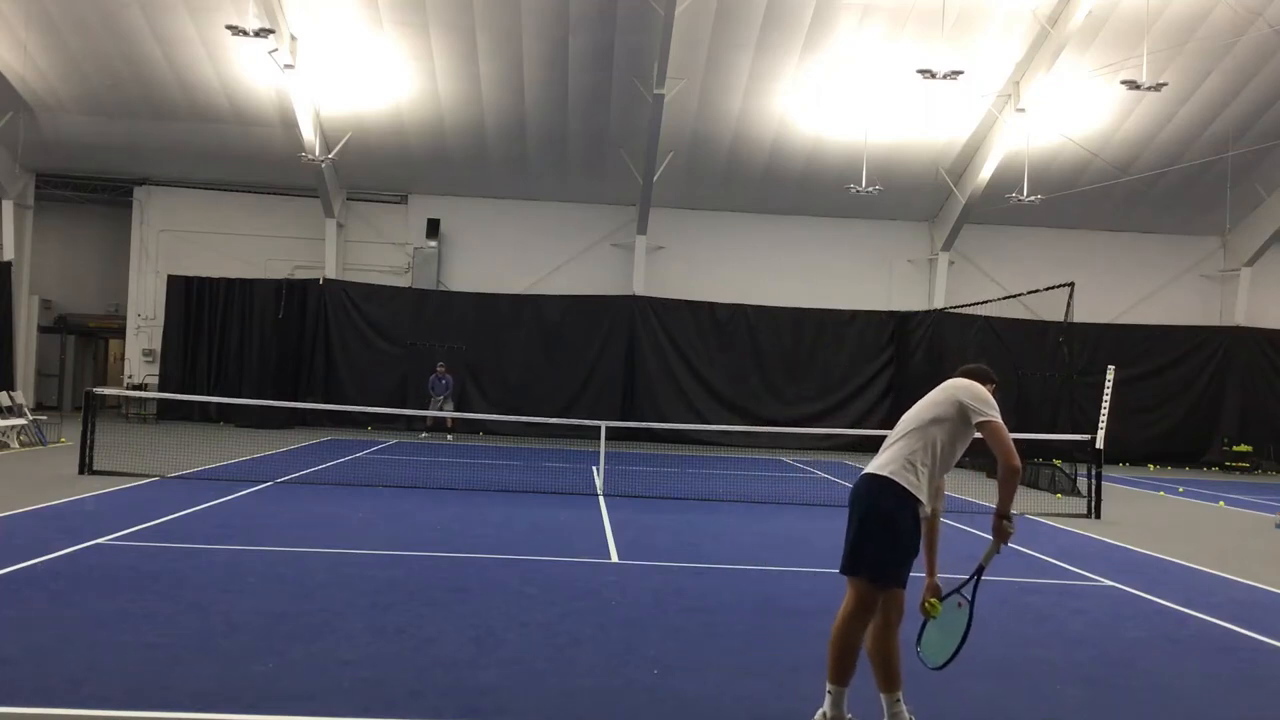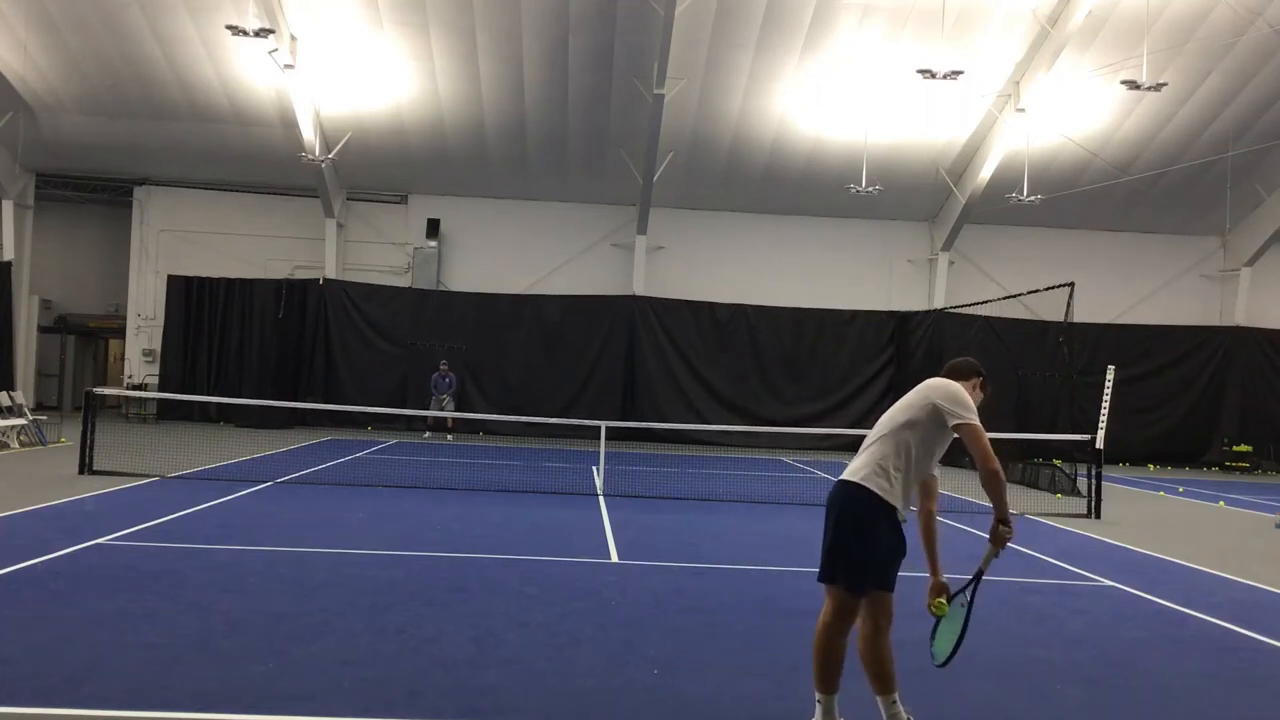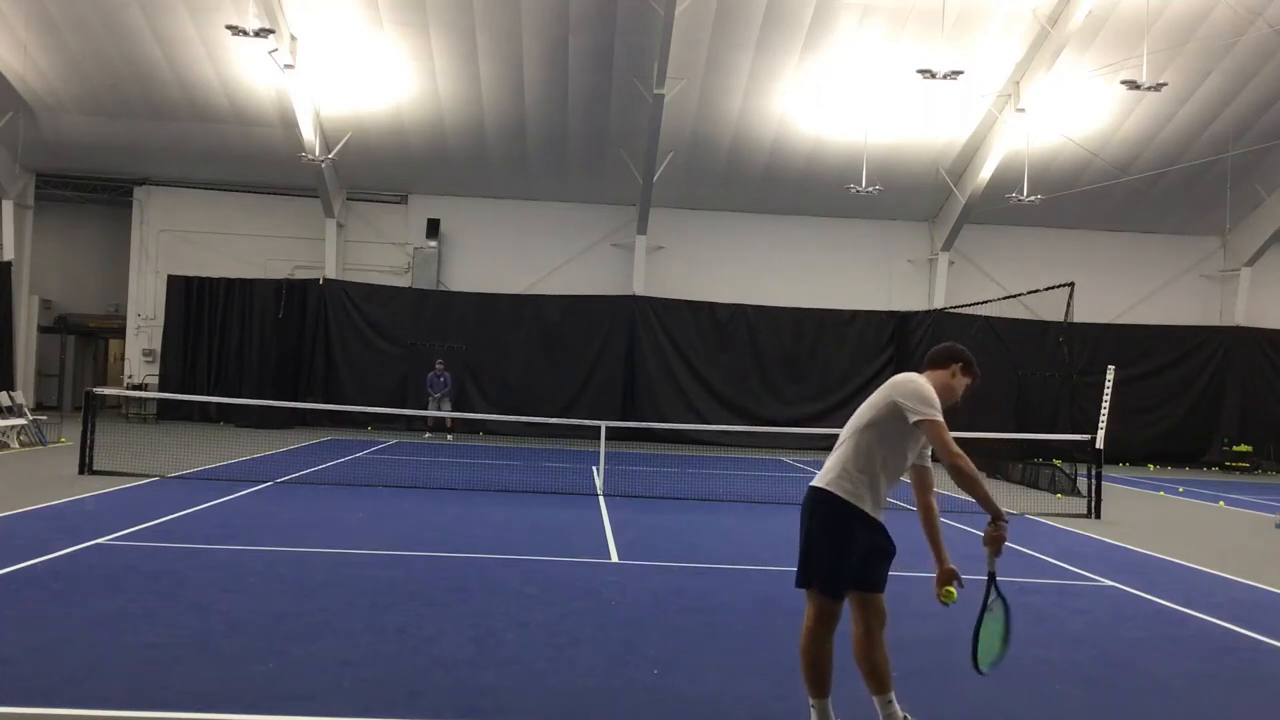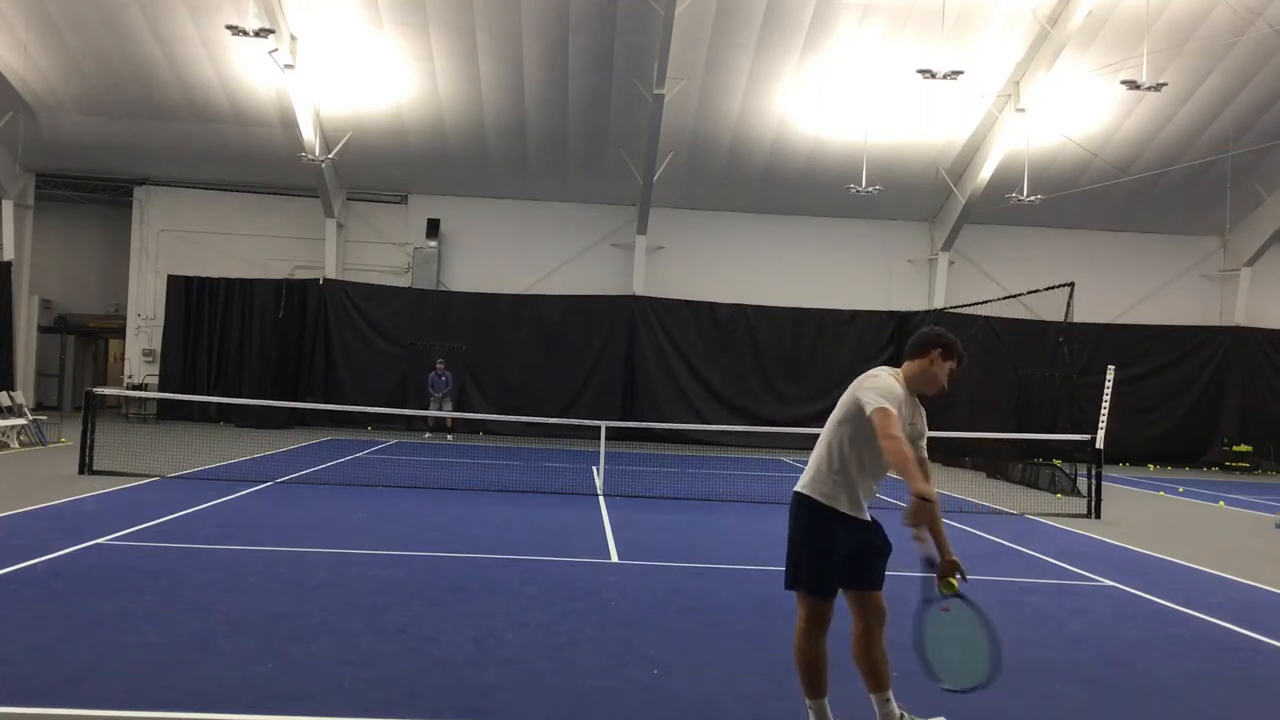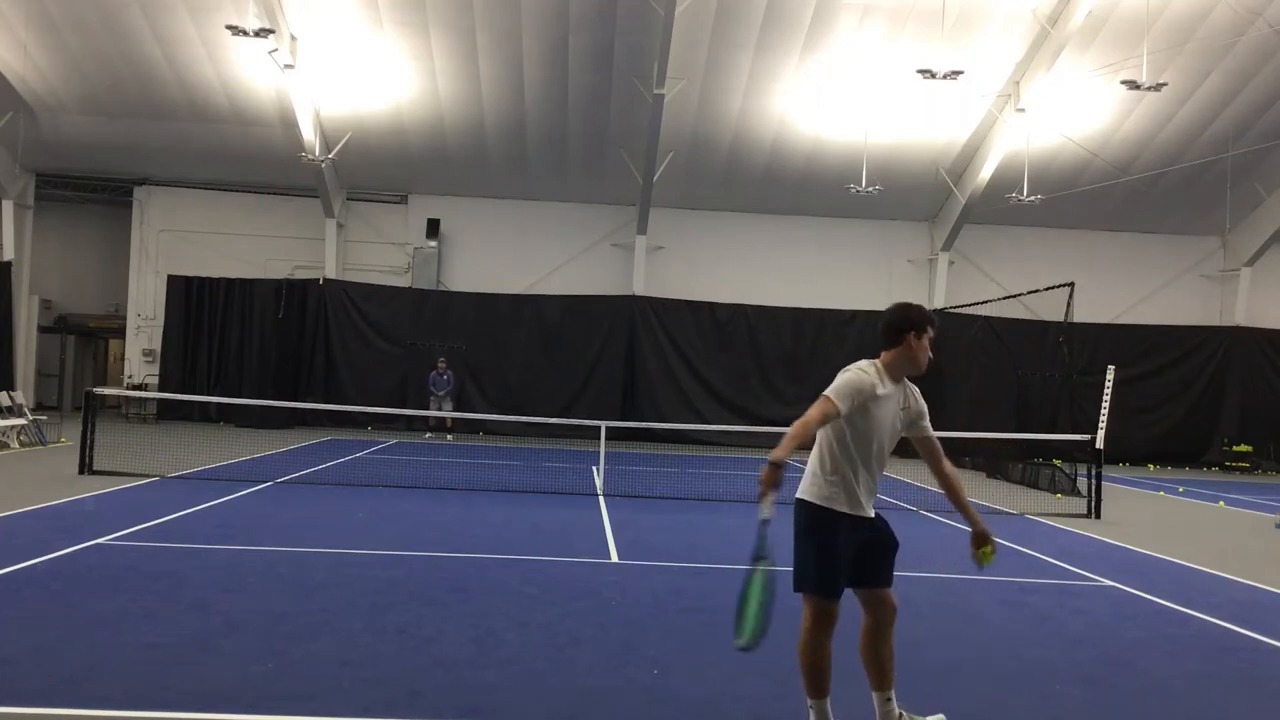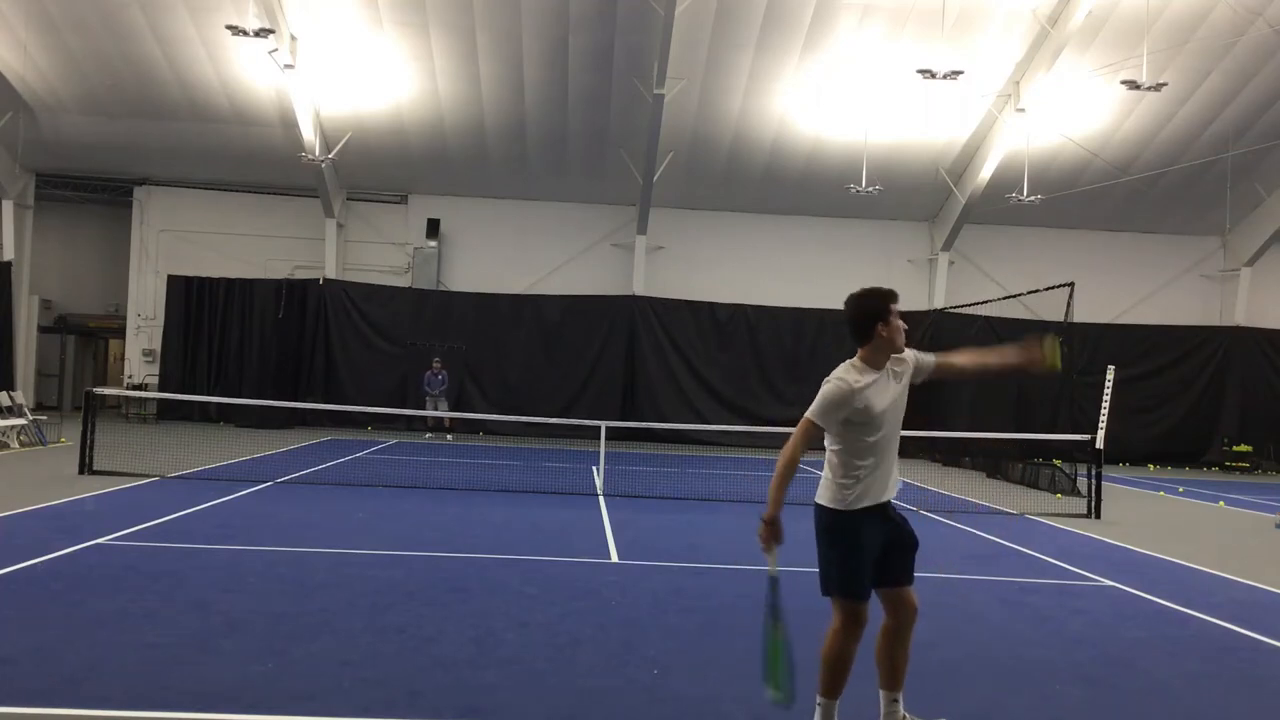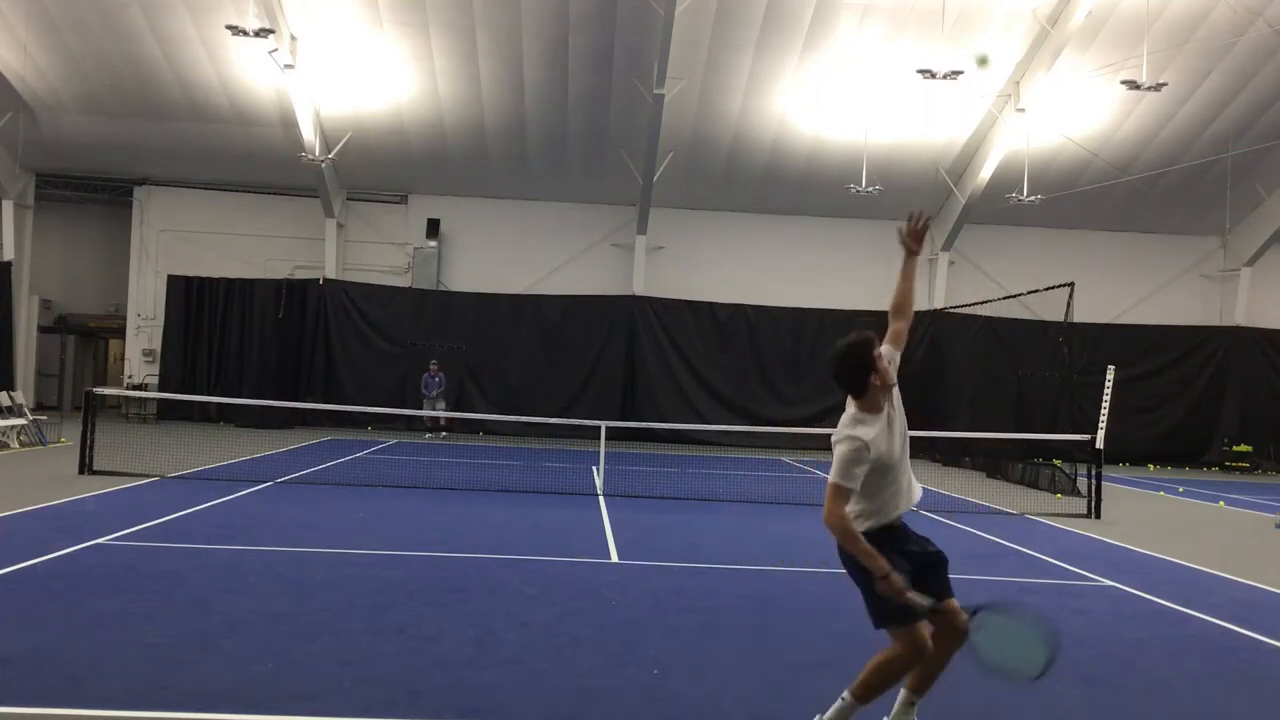
dt=0.3s
person 1, frame 1
left shoulder: (946, 410)
right shoulder: (972, 390)
left elbow: (932, 505)
right elbow: (1010, 463)
left wrist: (931, 576)
right wrist: (1002, 515)
left hip: (897, 501)
right hip: (887, 494)
left knee: (889, 613)
right knee: (862, 603)
person 1, frame 2
left shoulder: (933, 428)
right shoulder: (950, 391)
left elbow: (927, 508)
right elbow: (989, 466)
left wrist: (936, 575)
right wrist: (1002, 519)
left hip: (882, 512)
right hip: (861, 501)
left knee: (878, 616)
right knee: (841, 611)
person 1, frame 3
left shoulder: (919, 423)
right shoulder: (913, 386)
left elbow: (925, 499)
right elbow: (953, 460)
left wrist: (942, 562)
right wrist: (996, 516)
left hip: (863, 515)
right hip: (833, 505)
left knee: (872, 617)
right knee: (822, 616)
person 1, frame 4
left shoulder: (915, 413)
right shoulder: (881, 383)
left elbow: (923, 482)
right elbow: (889, 437)
left wrist: (944, 552)
right wrist: (919, 491)
left hip: (857, 515)
right hip: (819, 507)
left knee: (872, 614)
right knee: (815, 617)
person 1, frame 5
left shoulder: (911, 398)
right shoulder: (859, 379)
left elbow: (939, 463)
right elbow: (813, 417)
left wrist: (973, 521)
right wrist: (779, 457)
left hip: (863, 514)
right hip: (821, 510)
left knee: (883, 610)
right knee: (821, 618)
person 1, frame 6
left shoulder: (901, 363)
right shoulder: (844, 386)
left elbow: (955, 362)
right elbow: (797, 444)
left wrist: (1014, 357)
right wrist: (772, 509)
left hip: (881, 509)
right hip: (844, 515)
left knee: (904, 609)
right knee: (849, 620)
person 1, frame 7
left shoulder: (882, 385)
right shoulder: (855, 439)
left elbow: (900, 314)
right elbow: (834, 517)
left wrist: (911, 256)
right wrist: (880, 571)
left hip: (900, 531)
right hip: (871, 542)
left knee: (955, 627)
right knee: (914, 647)
